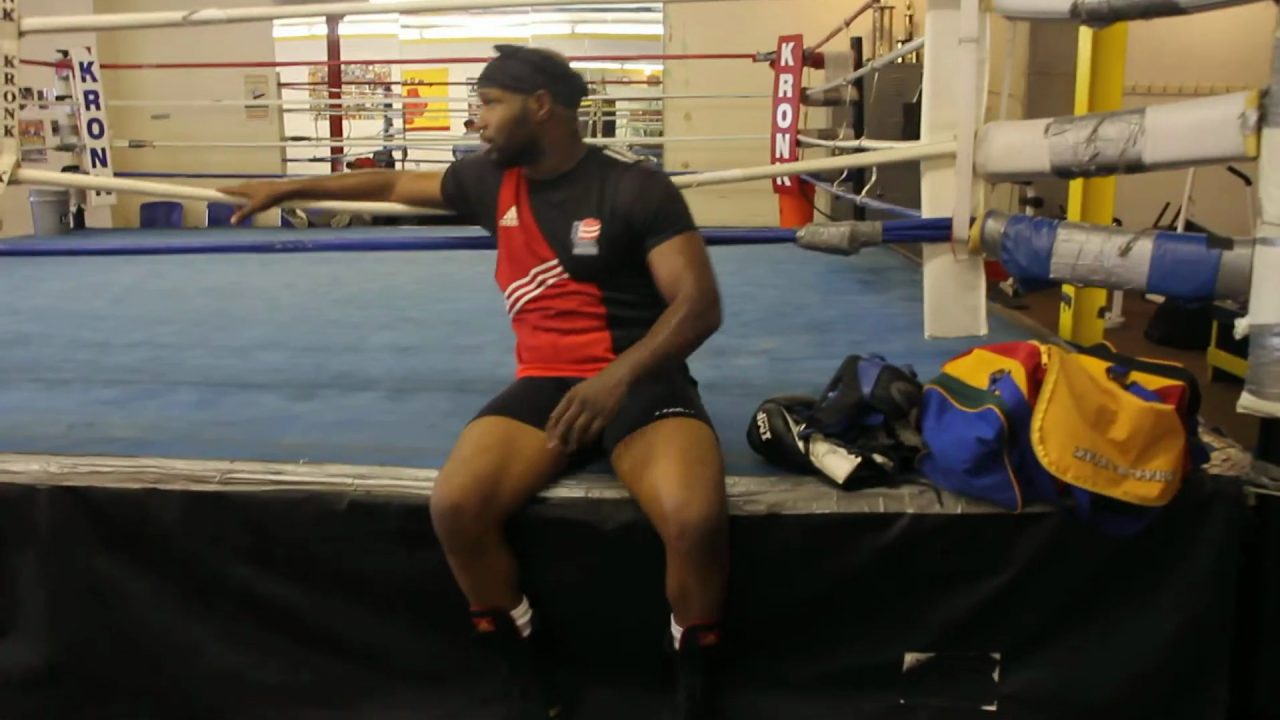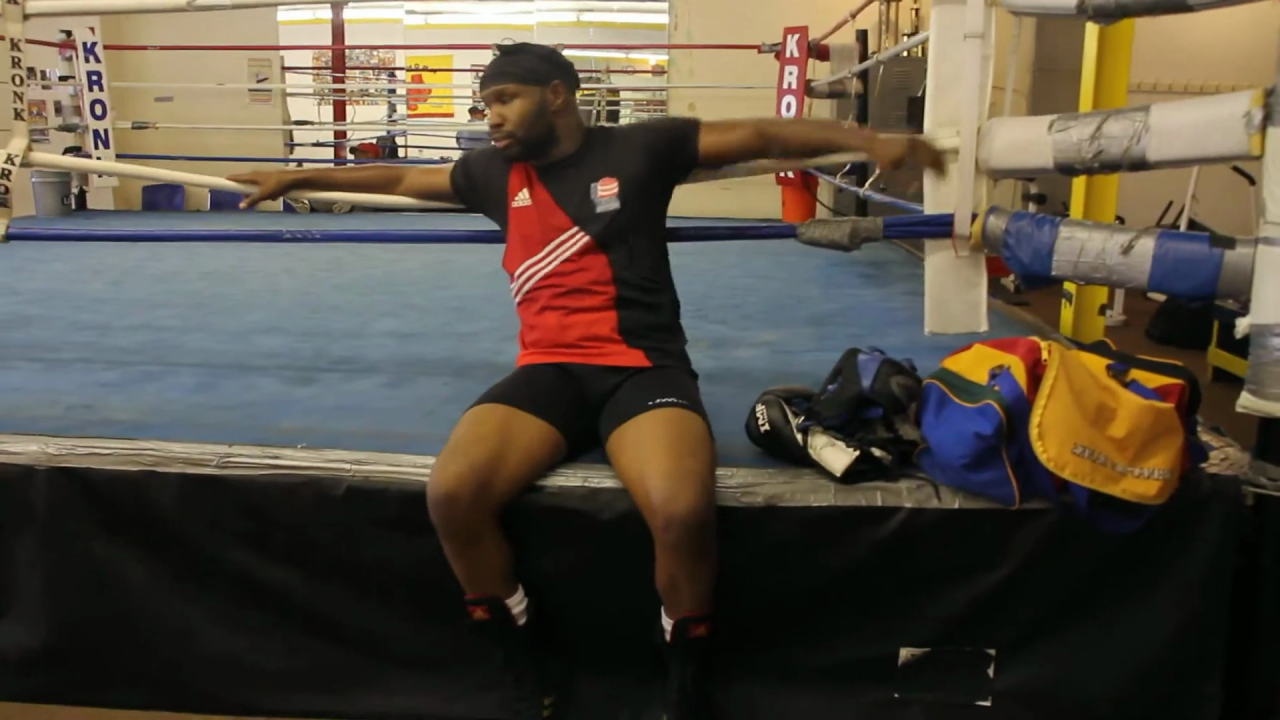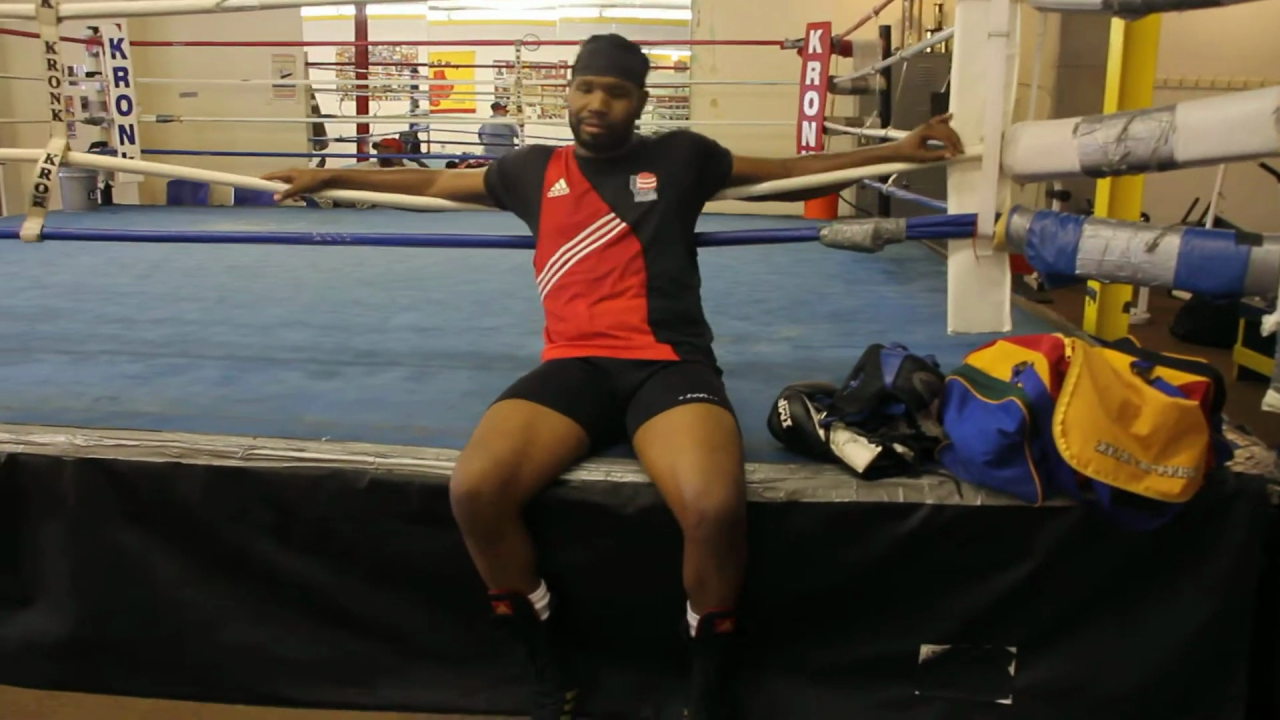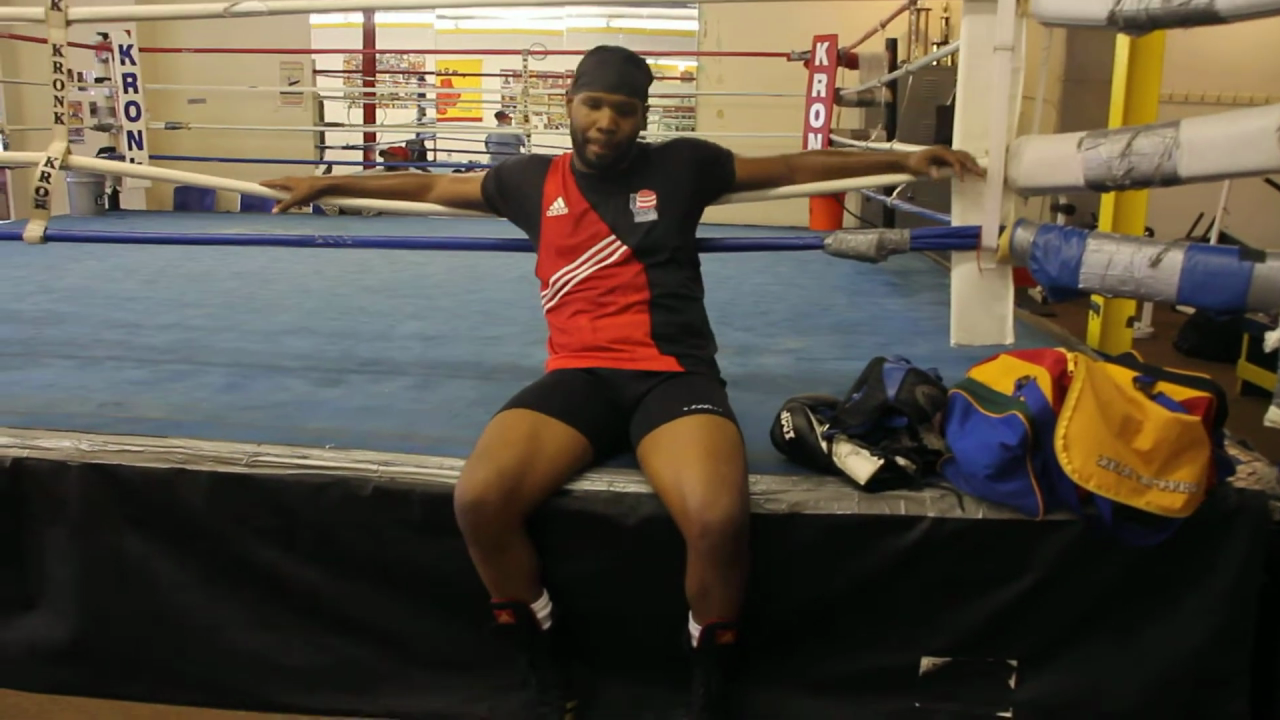
dt=0.5s
person 1, frame 1
left shoulder: (637, 189)
right shoulder: (491, 179)
left elbow: (700, 305)
right elbow: (395, 186)
left wrist: (619, 377)
right wrist: (287, 189)
left hip: (641, 379)
right hip: (546, 382)
left knee: (695, 520)
right knee: (454, 505)
person 1, frame 2
left shoulder: (639, 149)
right shoulder: (496, 170)
left elbow: (759, 135)
right elbow: (403, 178)
left wrist: (866, 140)
right wrist: (296, 177)
left hip: (643, 367)
right hip: (547, 371)
left knee: (680, 513)
right knee: (449, 495)
person 1, frame 3
left shoulder: (679, 156)
right shoulder: (535, 169)
left elbow: (790, 175)
right elbow: (436, 184)
left wrist: (896, 151)
right wrist: (329, 177)
left hip: (670, 363)
right hip: (574, 365)
left knee: (715, 510)
right knee: (473, 490)
person 1, frame 4
left shoulder: (681, 165)
right shoulder: (533, 179)
left elbow: (789, 168)
right elbow: (431, 188)
left wrist: (902, 159)
right wrist: (325, 184)
left hip: (673, 375)
right hip: (577, 377)
left knee: (718, 521)
right knee: (477, 501)
